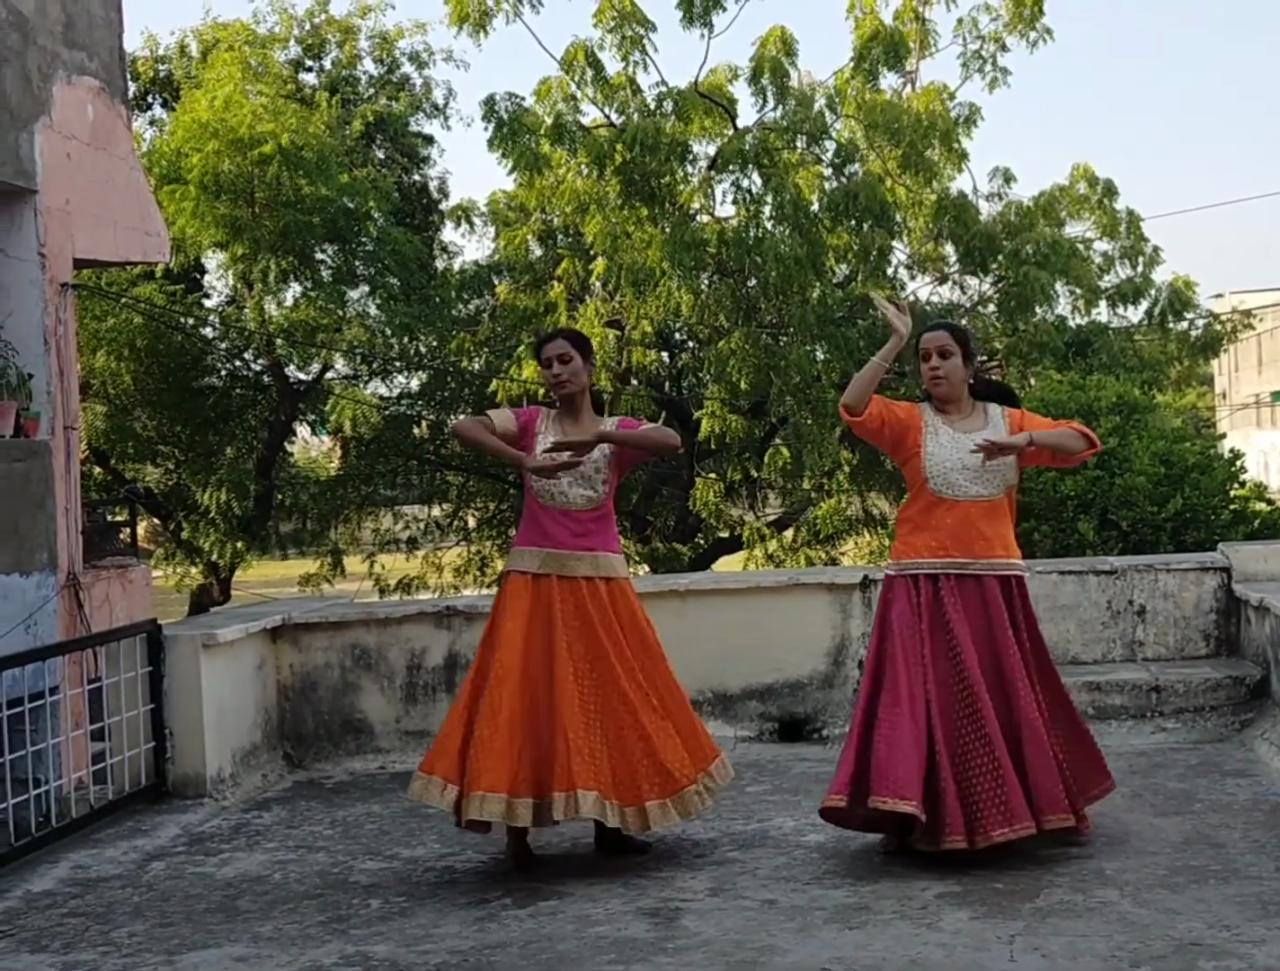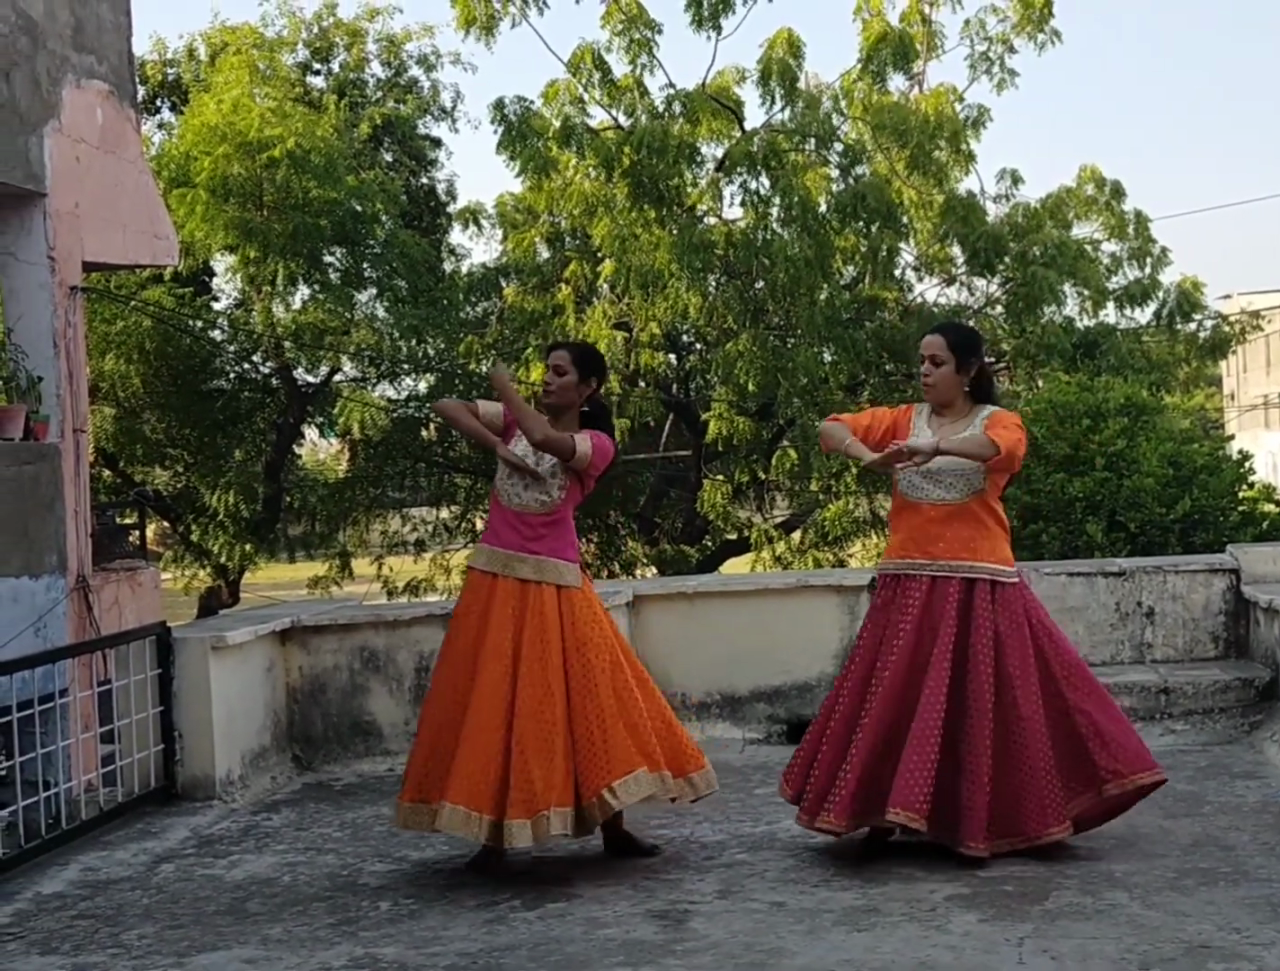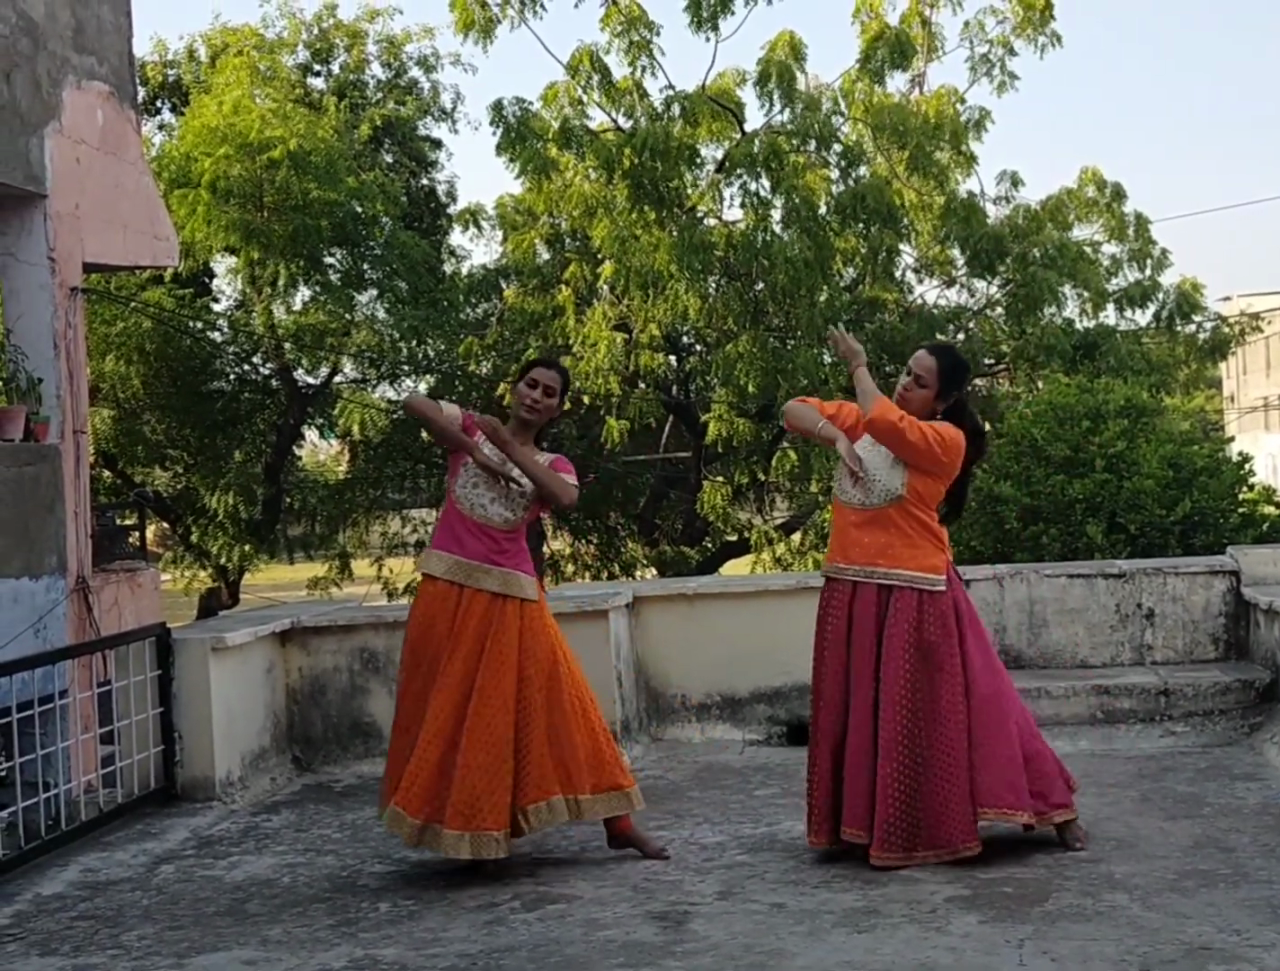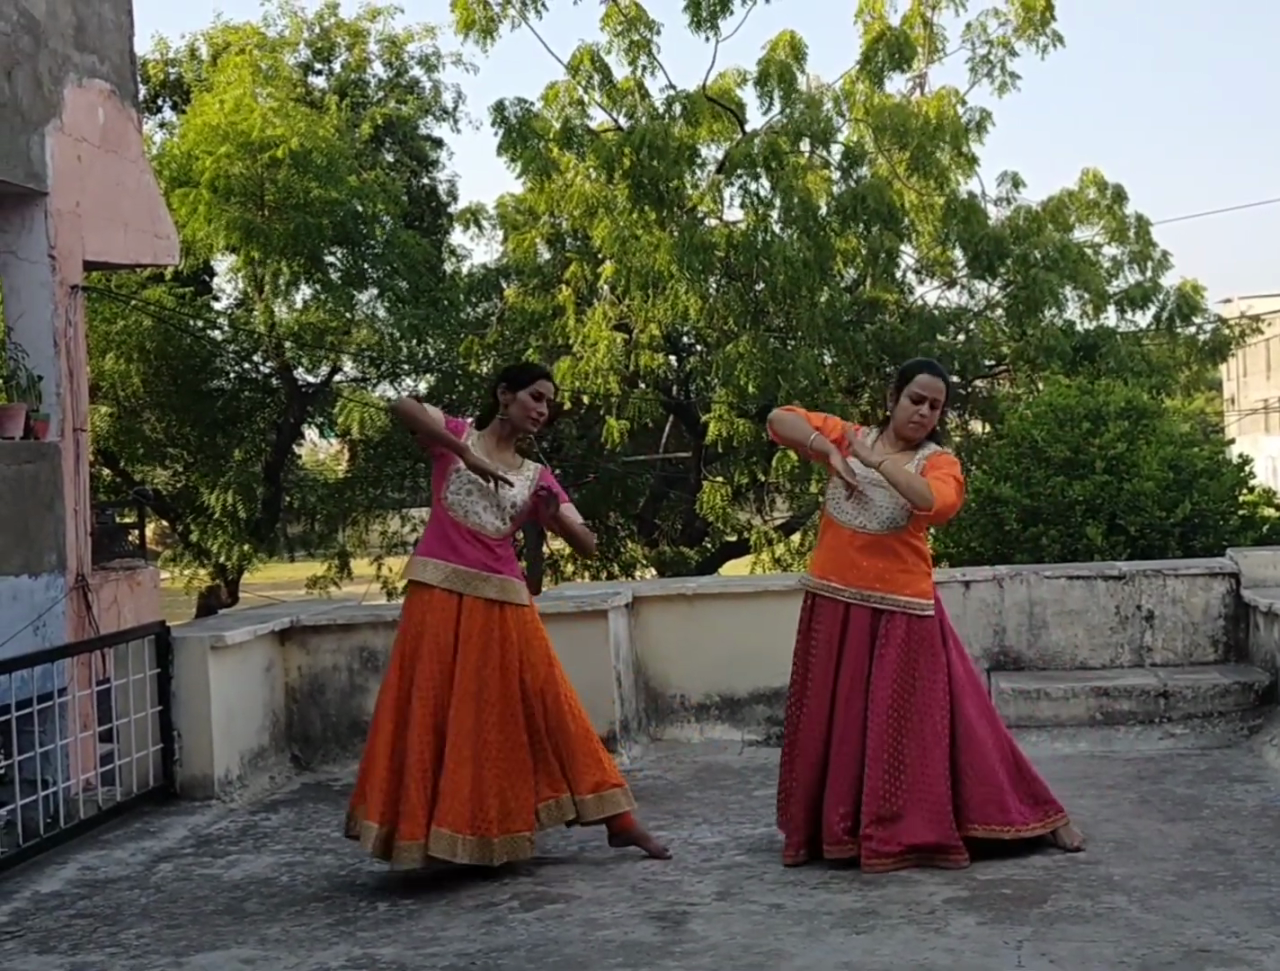
dt=0.4s
person 1, frame 1
left shoulder: (1008, 418)
right shoulder: (909, 423)
left elbow: (1083, 443)
right elbow: (853, 408)
left wrist: (1025, 440)
right wrist: (895, 345)
left hip: (995, 583)
right hip: (924, 583)
left knee: (1008, 695)
right knee: (921, 694)
left ankle: (1022, 801)
right ankle: (905, 812)
person 1, frame 2
left shoulder: (997, 421)
right shoulder: (903, 419)
left elbow: (1005, 449)
right elbow: (830, 429)
left wrist: (930, 448)
right wrist: (867, 453)
left hip: (980, 583)
right hip: (909, 583)
left knee: (1001, 701)
right knee: (890, 697)
left ankle: (1013, 816)
right ankle: (886, 812)
person 1, frame 3
left shoulder: (947, 440)
right shoulder: (864, 420)
left elbow: (886, 423)
right elbow: (794, 411)
left wrist: (858, 367)
right wrist: (836, 439)
left hip: (914, 590)
right hip: (851, 589)
left knee: (938, 706)
right knee: (858, 709)
right ankle: (865, 821)
person 1, frame 4
left shoulder: (938, 462)
right shoulder: (848, 437)
left elbow: (938, 505)
right elbow: (779, 419)
left wrist: (881, 463)
right wrist: (830, 448)
left hip: (901, 611)
right hip: (833, 605)
left knee: (917, 724)
right knee: (835, 722)
right ankle: (840, 829)
person 2, frame 1
left shoulder: (622, 430)
right shoulder: (530, 421)
left elbow: (671, 442)
right elbow: (463, 428)
left wrist: (599, 435)
right wrist: (527, 459)
left hip: (601, 580)
right hip: (535, 577)
left knee: (615, 697)
right knee: (528, 696)
left ankle: (613, 824)
right ankle: (519, 823)
person 2, frame 2
left shoulder: (596, 445)
right shoulder: (514, 421)
left elbow: (547, 442)
right elbow: (446, 407)
left wrist: (510, 393)
right wrist: (498, 449)
left hip: (553, 584)
right hip: (493, 576)
left knee: (595, 693)
right knee: (486, 702)
left ankle: (612, 828)
right ankle: (491, 829)
person 2, frame 3
left shoulder: (551, 465)
right shoulder: (471, 429)
left elbow: (566, 500)
right elbow: (414, 404)
left wrist: (514, 449)
right wrist: (476, 452)
left hip: (512, 596)
right hip: (448, 586)
left knee: (552, 708)
right knee: (452, 712)
left ankle: (619, 825)
right ankle: (472, 835)
person 2, frame 4
left shoulder: (538, 477)
right shoulder: (454, 435)
left elbow: (586, 545)
right elbow: (401, 406)
left wrist: (558, 514)
right wrist: (465, 455)
left hip: (504, 602)
right hip: (439, 592)
left knee: (544, 713)
right knee: (437, 717)
left ankle: (620, 823)
right ankle: (456, 836)
